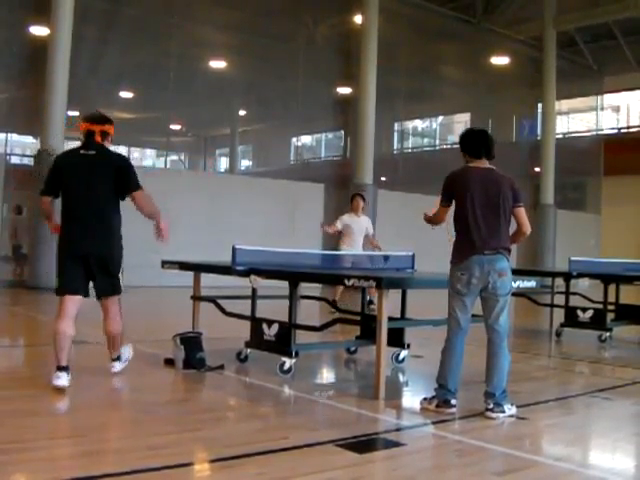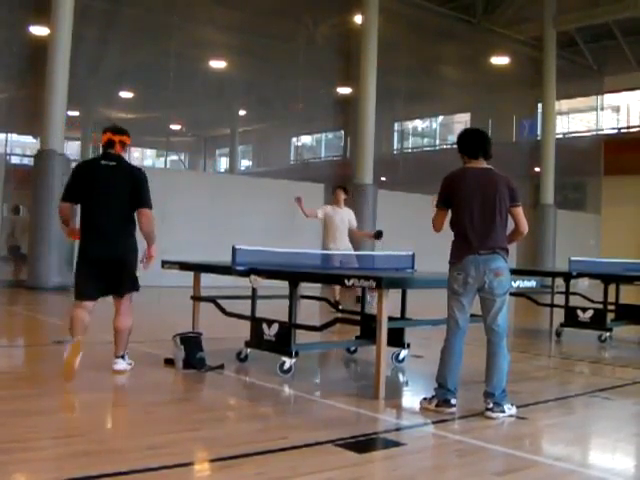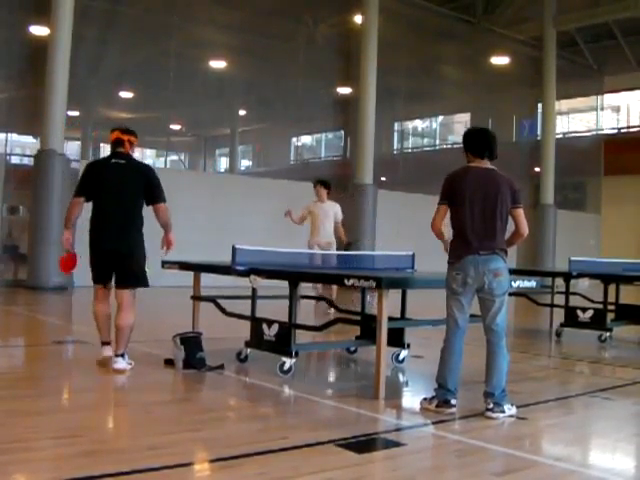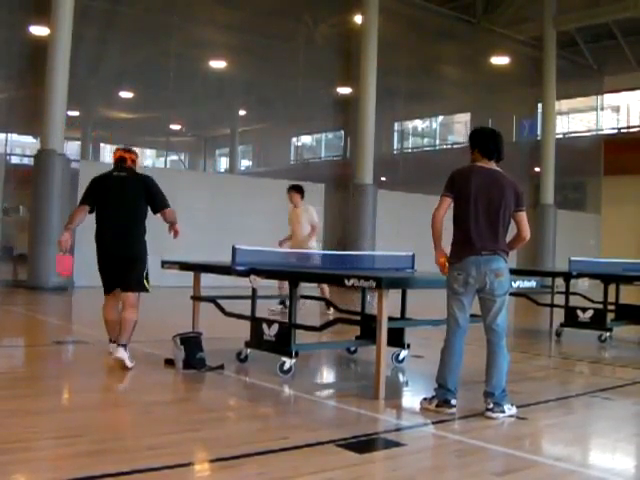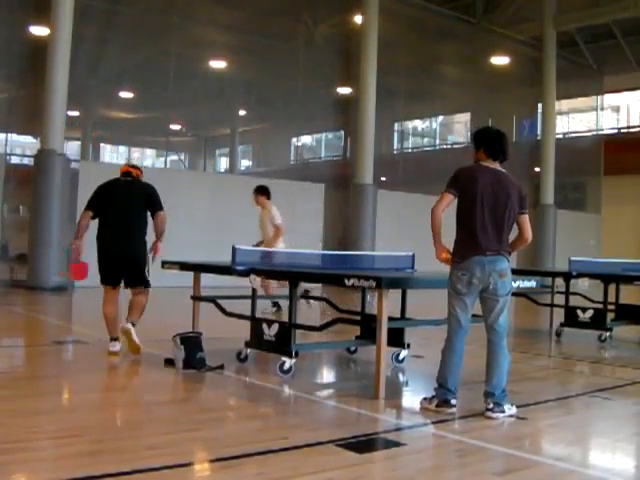
dt=0.2s
person 1, frame 1
left shoulder: (456, 178)
right shoulder: (506, 182)
left elbow: (439, 218)
right elbow: (525, 229)
left wrist: (428, 217)
left hip: (466, 263)
right hip: (499, 264)
left knee: (456, 332)
right knee: (498, 335)
left ankle: (445, 396)
right ankle: (496, 401)
person 1, frame 2
left shoulder: (452, 180)
right shoulder: (504, 182)
left elbow: (438, 226)
right elbow: (522, 228)
left wrist: (442, 212)
left hip: (464, 263)
right hip: (496, 263)
left knee: (455, 332)
right knee: (497, 334)
left ankle: (445, 396)
right ankle: (496, 401)
person 1, frame 3
left shoulder: (455, 179)
right shoulder: (506, 183)
left elbow: (437, 225)
right elbow: (522, 230)
left wrist: (446, 242)
left hip: (462, 263)
right hip: (495, 264)
left knee: (455, 332)
right knee: (496, 335)
left ankle: (445, 396)
right ankle: (496, 401)
person 1, frame 4
left shoulder: (460, 176)
right shoulder: (510, 186)
left elbow: (438, 216)
right elbow: (524, 234)
left wrist: (439, 252)
left hip: (463, 263)
right hip: (496, 265)
left knee: (455, 332)
right knee: (497, 335)
left ankle: (445, 396)
right ankle: (496, 401)
person 1, frame 5
left shoulder: (465, 174)
right shoulder: (514, 187)
left elbow: (437, 210)
right elbow: (526, 236)
left wrist: (439, 246)
left hip: (466, 264)
right hip: (499, 266)
left knee: (456, 332)
right knee: (497, 336)
left ankle: (445, 396)
right ankle: (496, 401)
person 2, frame 1
left shoulder: (62, 160)
right shoulder: (117, 161)
left elbow: (46, 200)
right elbow: (139, 197)
left wrist: (52, 221)
right wrist: (158, 219)
left hip: (72, 245)
right hip: (107, 246)
left knee: (67, 308)
right knee: (111, 306)
left ankle: (61, 371)
right ankle: (116, 358)
person 2, frame 2
left shoulder: (83, 169)
right shoulder: (135, 174)
left elbow: (65, 207)
right elbow: (145, 214)
left wrist: (69, 227)
right wrist: (151, 244)
left hip: (90, 249)
right hip: (123, 249)
left knee: (83, 304)
right knee: (123, 303)
left ankle: (76, 341)
right ankle: (120, 358)
person 2, frame 3
left shoulder: (94, 168)
right shoulder: (145, 171)
left elbow: (77, 202)
right elbow: (160, 208)
left wrist: (68, 228)
right wrist: (168, 232)
left hip: (100, 242)
right hip: (130, 243)
left knee: (101, 294)
right knee: (126, 301)
left ankle: (106, 346)
right ankle: (120, 357)
person 2, frame 4
left shoulder: (99, 181)
right shoulder: (145, 181)
left elbow: (83, 209)
right elbow: (167, 212)
left wrist: (68, 231)
right wrist: (174, 224)
left hip: (106, 248)
right hip: (134, 249)
left knee: (111, 297)
right knee: (130, 302)
left ankle: (114, 343)
right ankle: (122, 347)
person 2, frame 5
left shoulder: (104, 187)
right shoulder: (147, 189)
left elbow: (87, 214)
right elbow: (160, 216)
left wrist: (78, 239)
right wrist: (158, 240)
left hip: (106, 246)
right hip: (134, 247)
left knee: (110, 291)
right knee: (140, 291)
left ankle: (114, 341)
right ankle: (130, 325)
person 3, frame 1
left shoulder: (367, 220)
right shoulder: (345, 218)
left elbow: (370, 238)
right elbow: (332, 229)
left wrist: (380, 249)
right wrist: (326, 228)
left hip: (359, 253)
right hip: (345, 252)
left ankle: (371, 302)
right ankle: (335, 302)
person 3, frame 2
left shoulder: (349, 212)
right shoulder: (327, 209)
left elbow: (354, 232)
right elbow: (309, 214)
left wrist: (370, 235)
right wrist: (301, 206)
left hip: (346, 248)
right hip: (332, 249)
right ankle: (337, 302)
person 3, frame 3
left shoulder: (335, 206)
right shoulder: (311, 206)
left elbow: (338, 226)
right elbow: (299, 221)
left wrist: (343, 237)
right wrist: (291, 216)
left hip: (329, 243)
right hip: (314, 243)
person 3, frame 4
left shoulder: (309, 210)
right shoulder: (291, 212)
left elbow: (315, 229)
left wrist: (305, 241)
right wrist: (285, 240)
left hip: (309, 247)
right hip: (294, 248)
left ankle: (328, 304)
right ankle: (282, 303)
person 3, frame 5
left shoulder: (272, 211)
right shoulder: (263, 211)
left elbow: (280, 230)
left wrist: (271, 245)
right wrist: (261, 243)
left hip: (276, 248)
right hip: (267, 248)
right knee: (264, 278)
right ankle: (276, 304)
